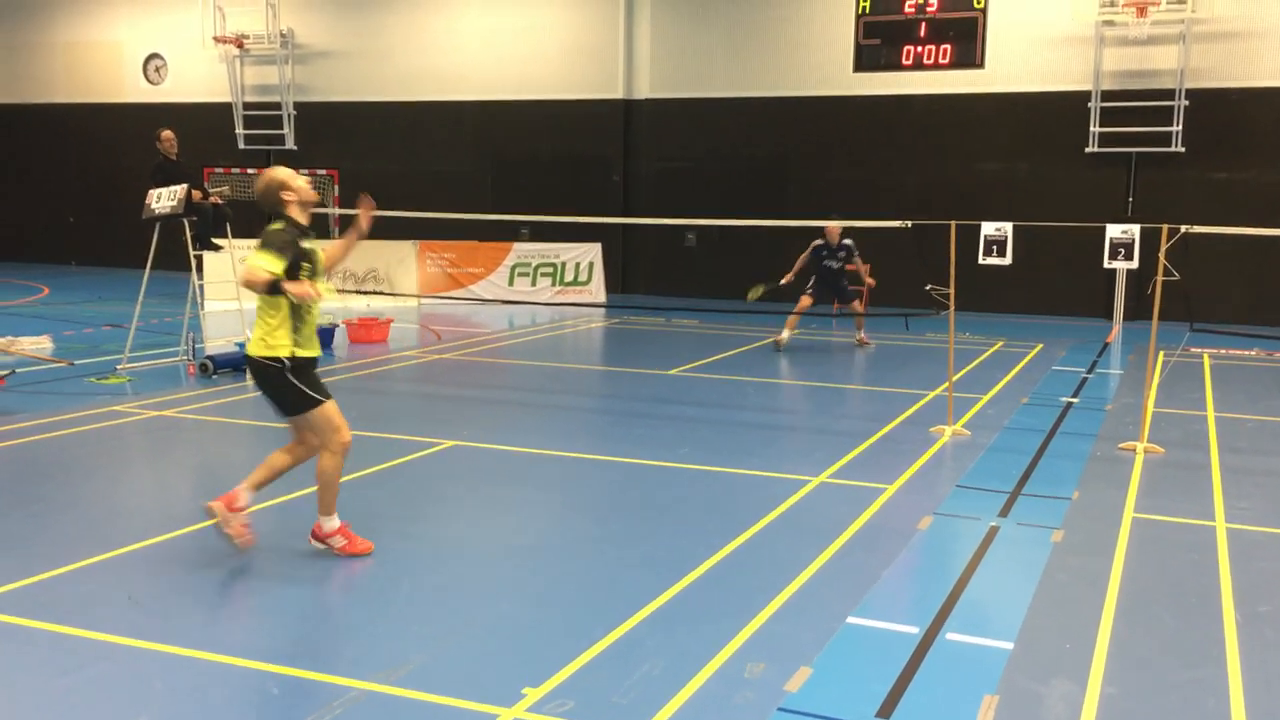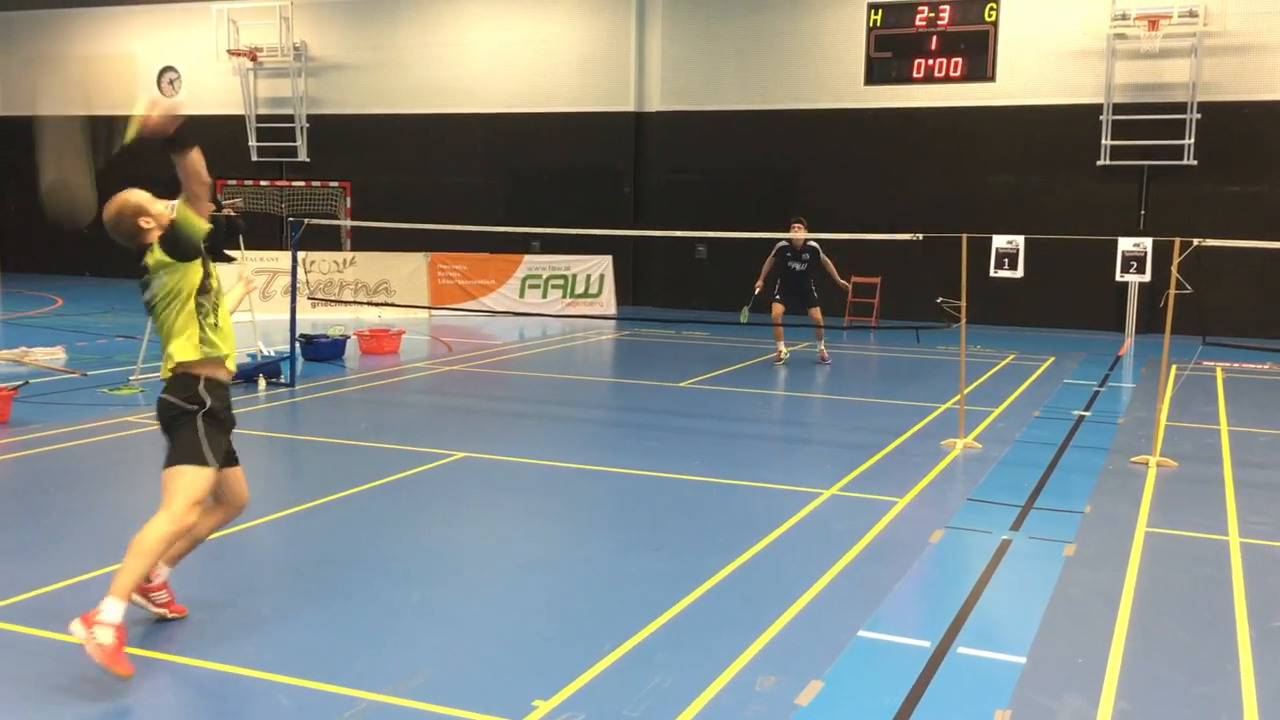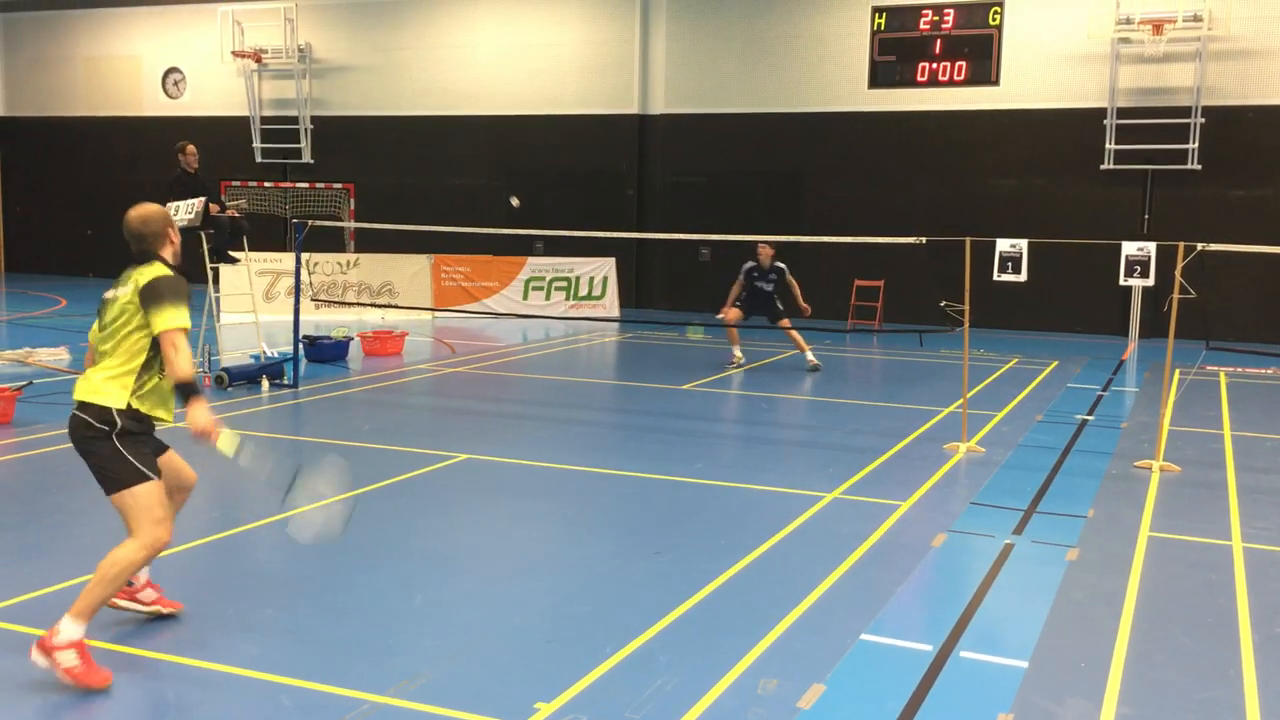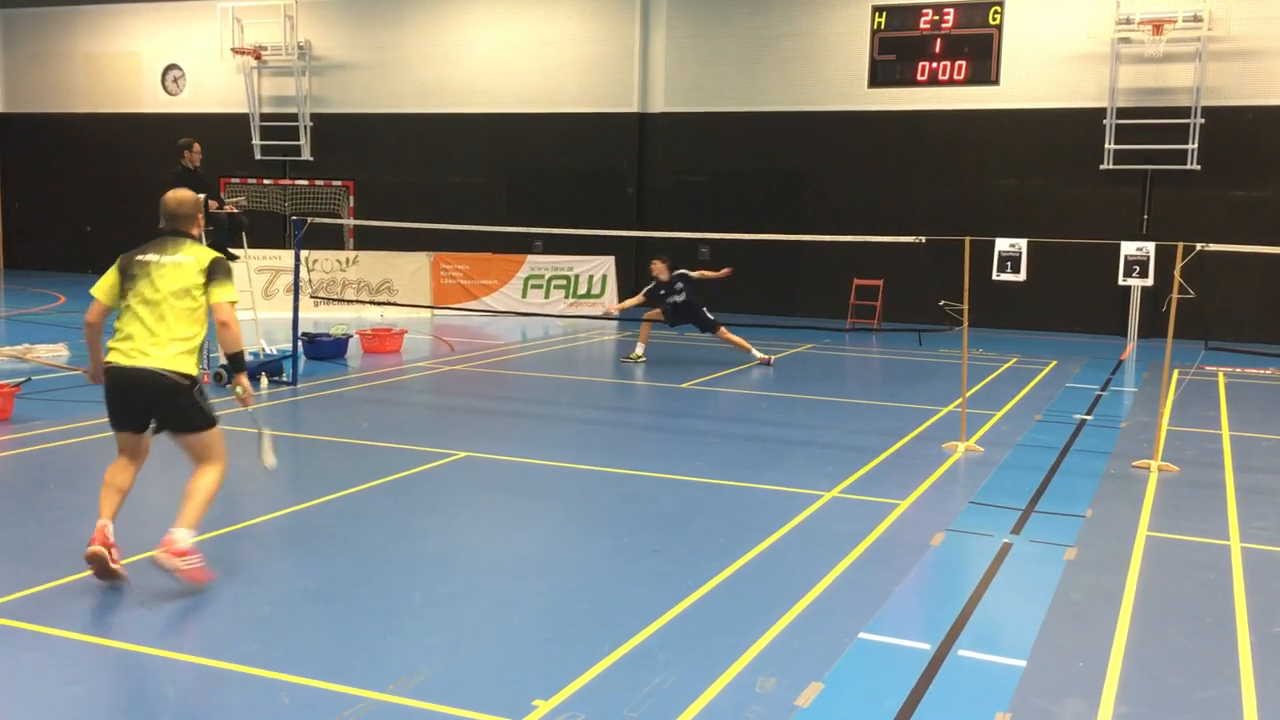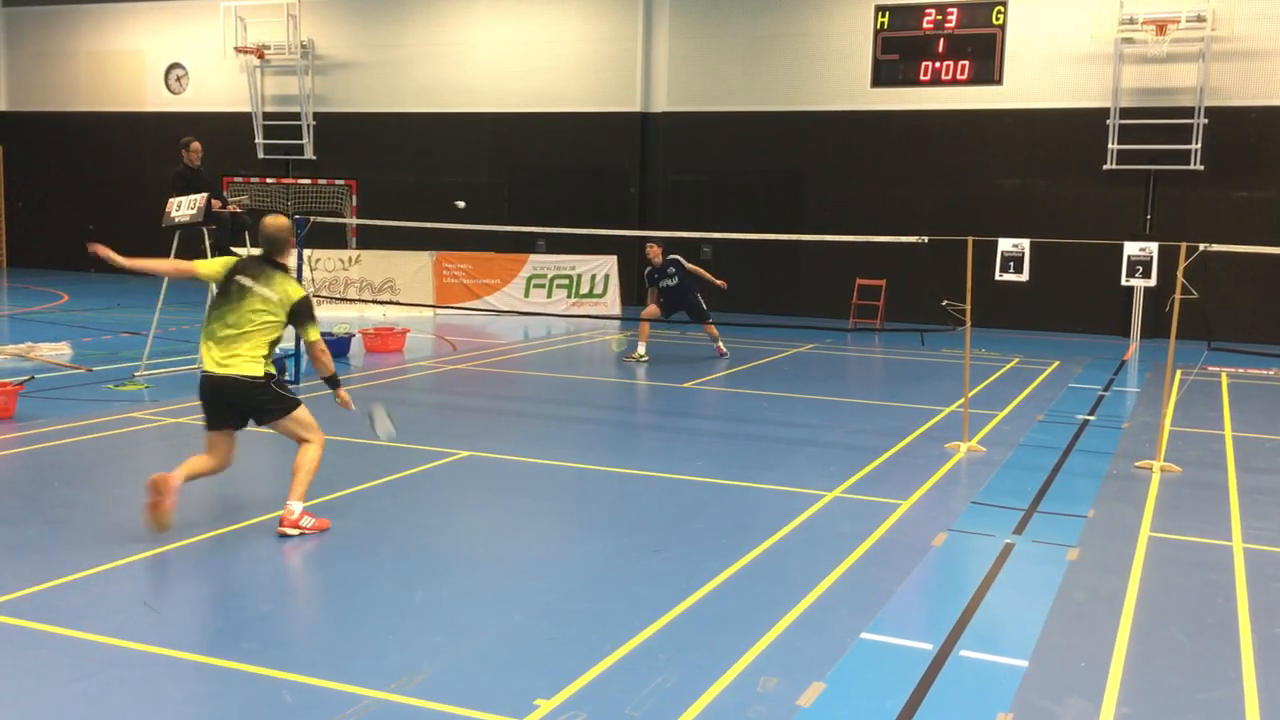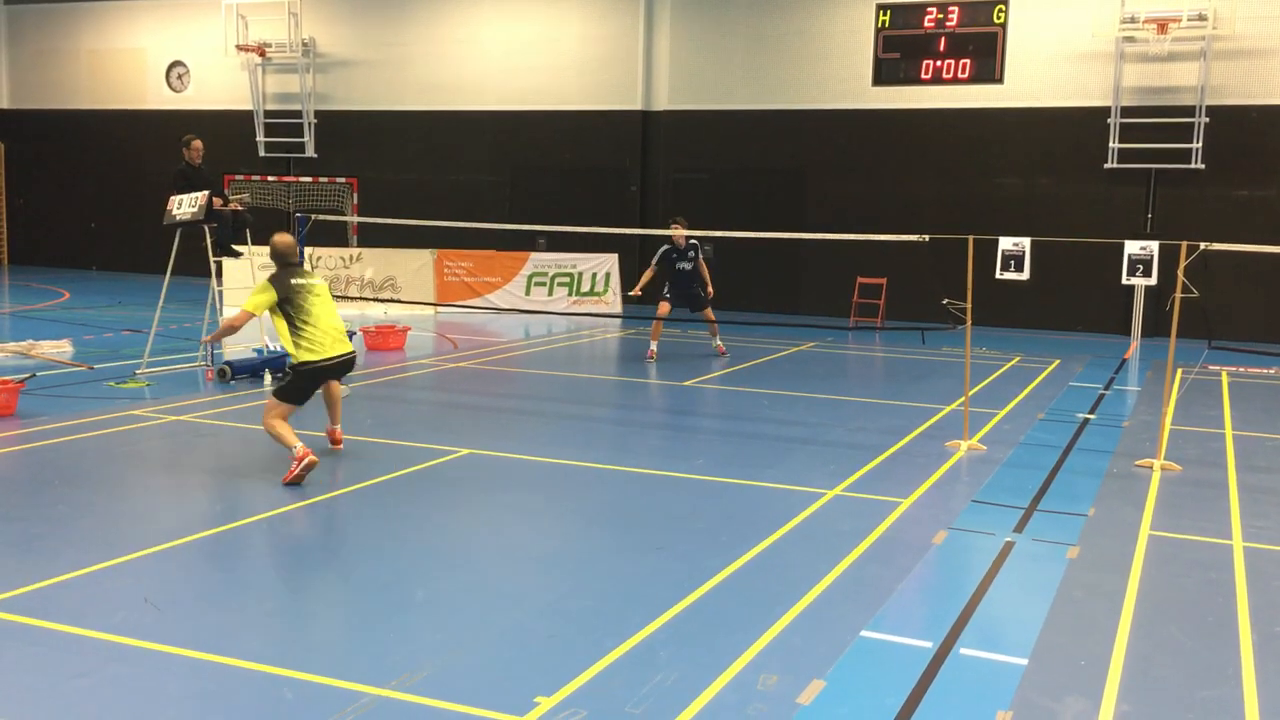
dt=0.4s
person 1, frame 1
left shoulder: (297, 235)
right shoulder: (283, 235)
left elbow: (318, 264)
right elbow: (249, 276)
left wrist: (357, 232)
right wrist: (286, 287)
left hip: (287, 358)
right hip: (282, 360)
left knee: (307, 444)
right knee: (337, 439)
left ankle: (236, 500)
right ankle: (329, 528)
person 1, frame 2
left shoulder: (162, 270)
right shoulder: (171, 247)
left elbow: (207, 320)
right elbow: (199, 193)
left wrist: (235, 297)
right wrist: (173, 135)
left hip: (194, 397)
right hip: (197, 397)
left knee: (231, 502)
right knee: (181, 513)
left ankle: (151, 578)
right ankle: (104, 619)
person 1, frame 3
left shoulder: (121, 284)
right shoulder: (165, 282)
right elbow: (174, 346)
right wrist: (195, 402)
left hip: (108, 415)
right hip: (110, 421)
left knee: (180, 481)
right knee: (152, 535)
left ankle: (133, 582)
right ankle: (63, 636)
person 1, frame 4
left shoulder: (132, 258)
right shoulder: (210, 260)
left elbow: (93, 317)
right elbow: (224, 319)
left wrist: (95, 359)
right wrist: (239, 372)
left hip: (120, 370)
right hip: (170, 374)
left knee: (129, 457)
right knee: (213, 463)
left ankle: (103, 534)
right ankle: (178, 543)
person 1, frame 5
left shoulder: (235, 267)
right shoulder: (295, 294)
left elbow: (181, 268)
right elbow: (317, 349)
left wrist: (121, 261)
right wrist: (336, 388)
left hip: (213, 378)
right hip: (251, 378)
left knee: (217, 459)
right knee: (312, 439)
left ankle: (170, 480)
right ankle: (293, 514)
person 1, frame 6
left shoulder: (274, 282)
right shoulder: (317, 279)
left elbow: (238, 321)
left wrist: (214, 337)
left hip: (312, 362)
right hip: (345, 355)
left knee: (272, 419)
left ankle: (300, 452)
right ankle: (335, 432)
